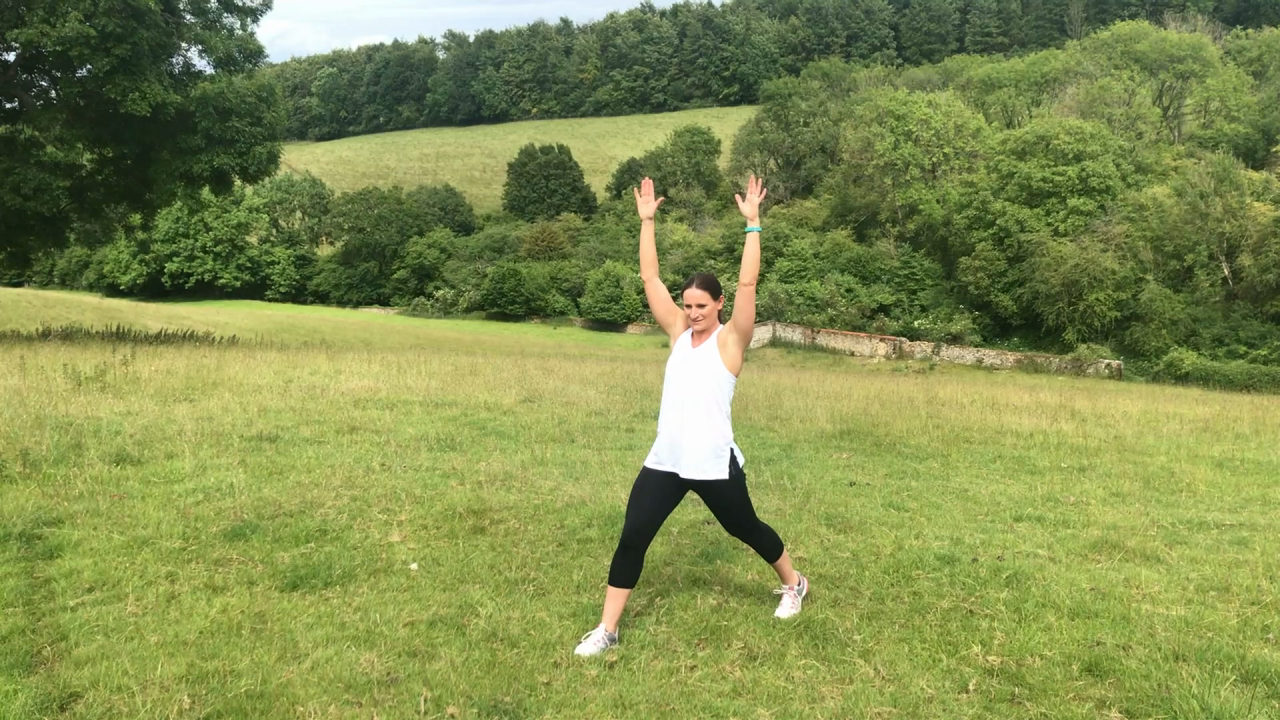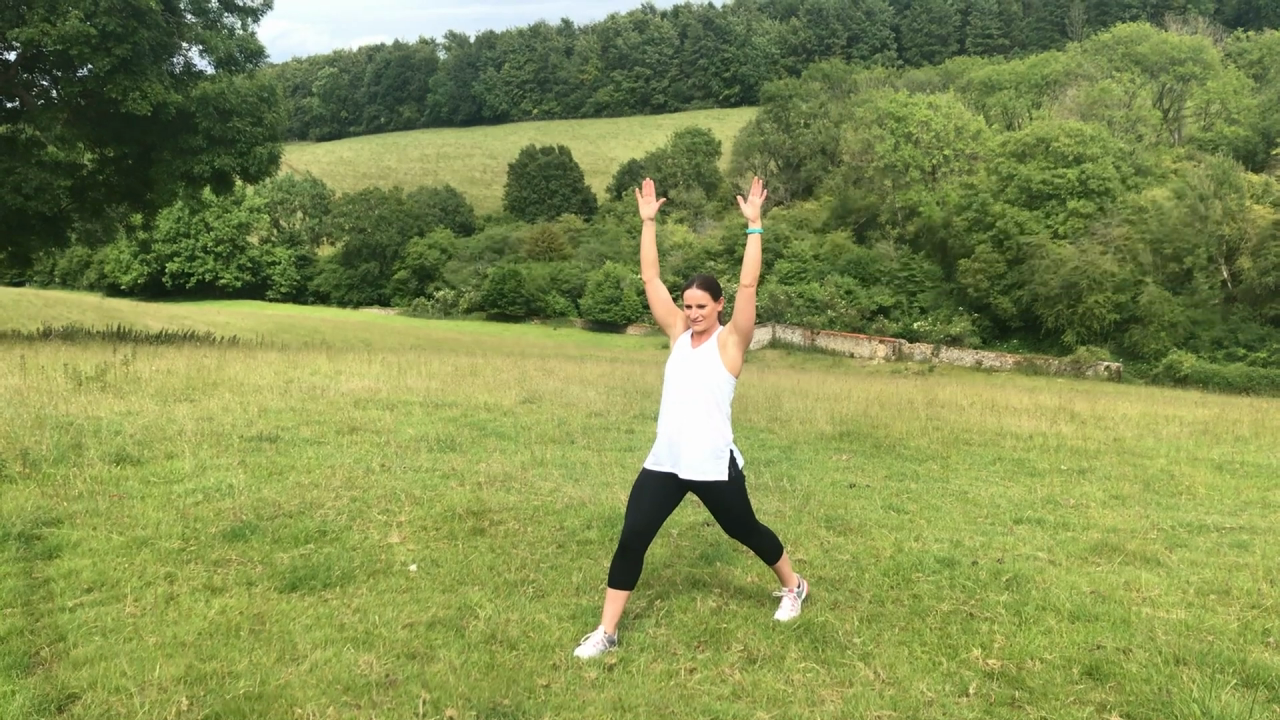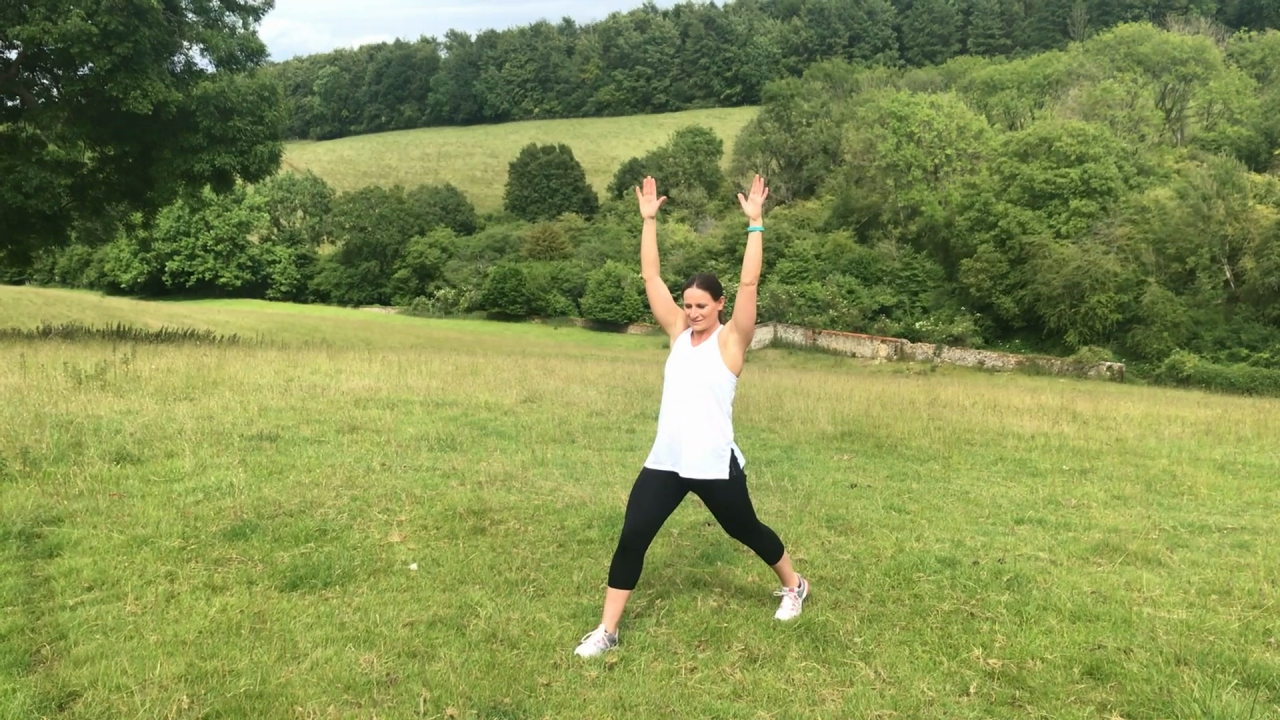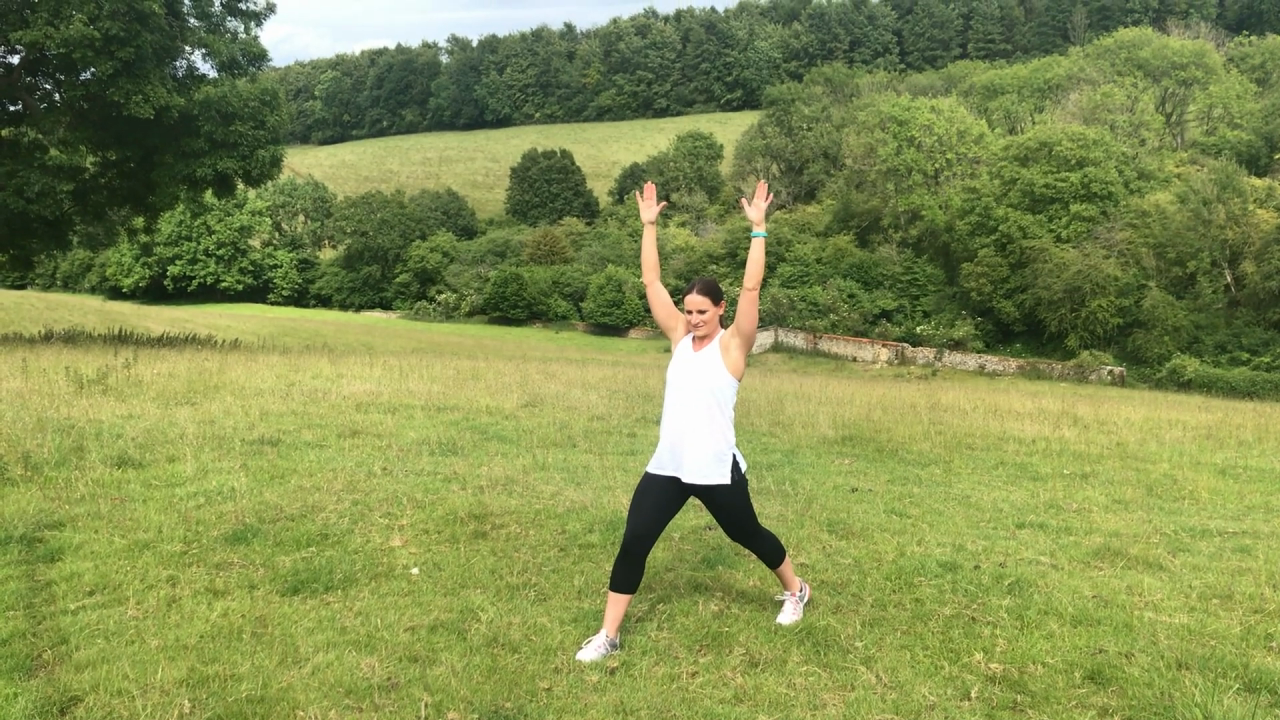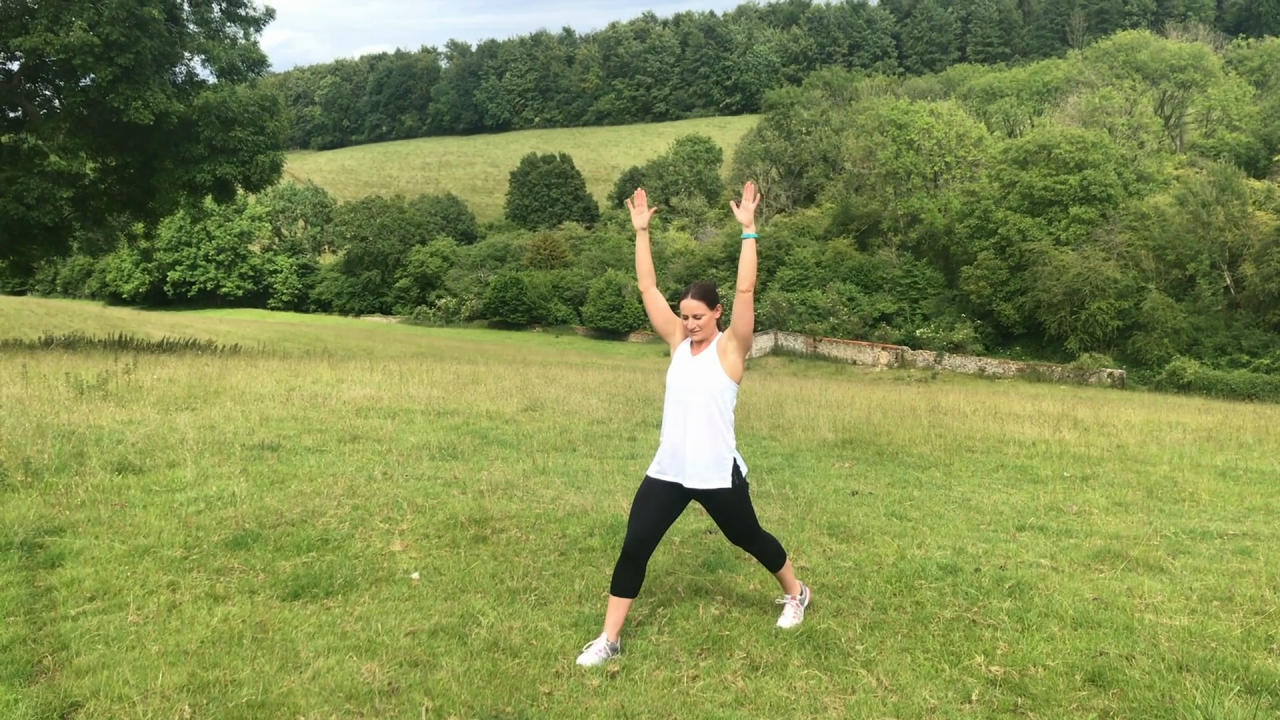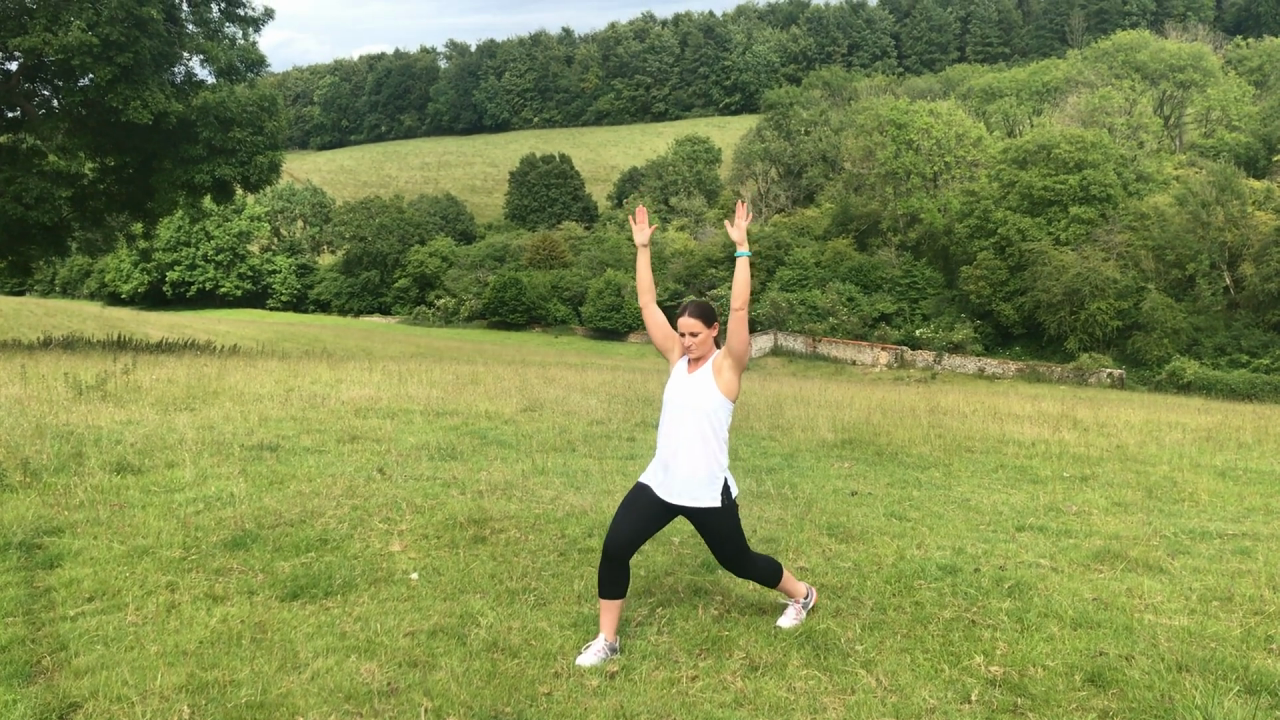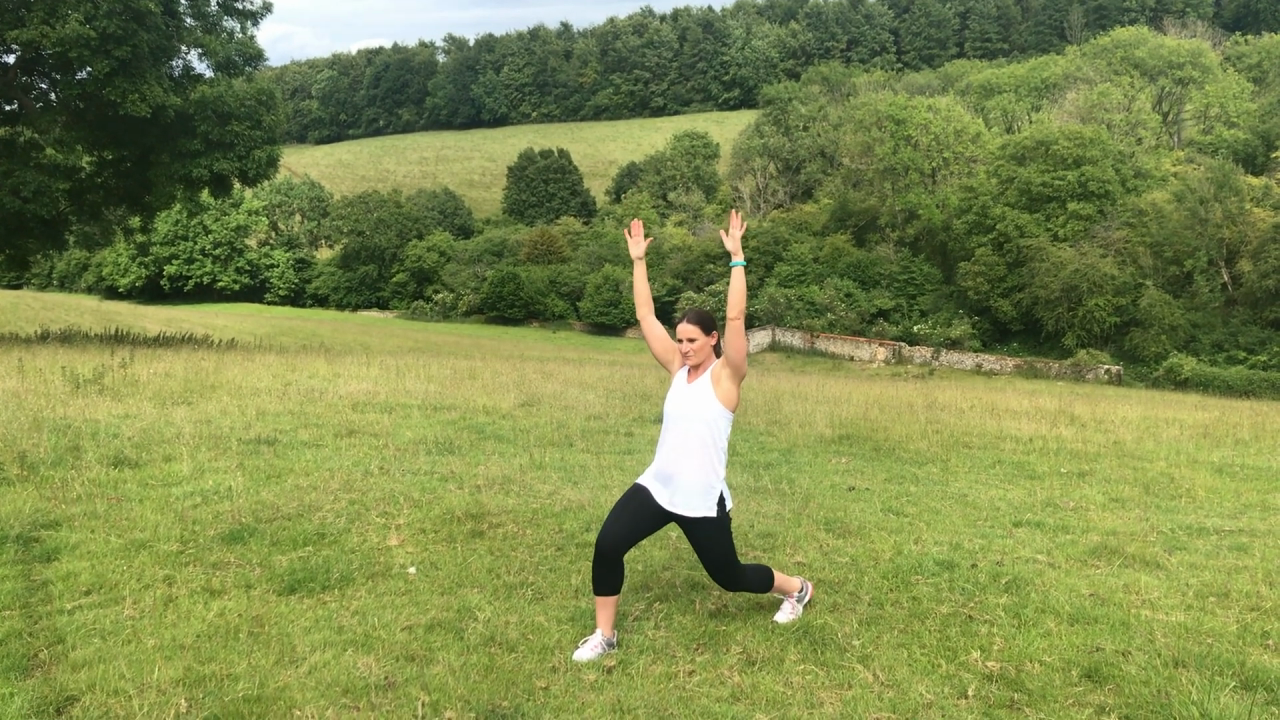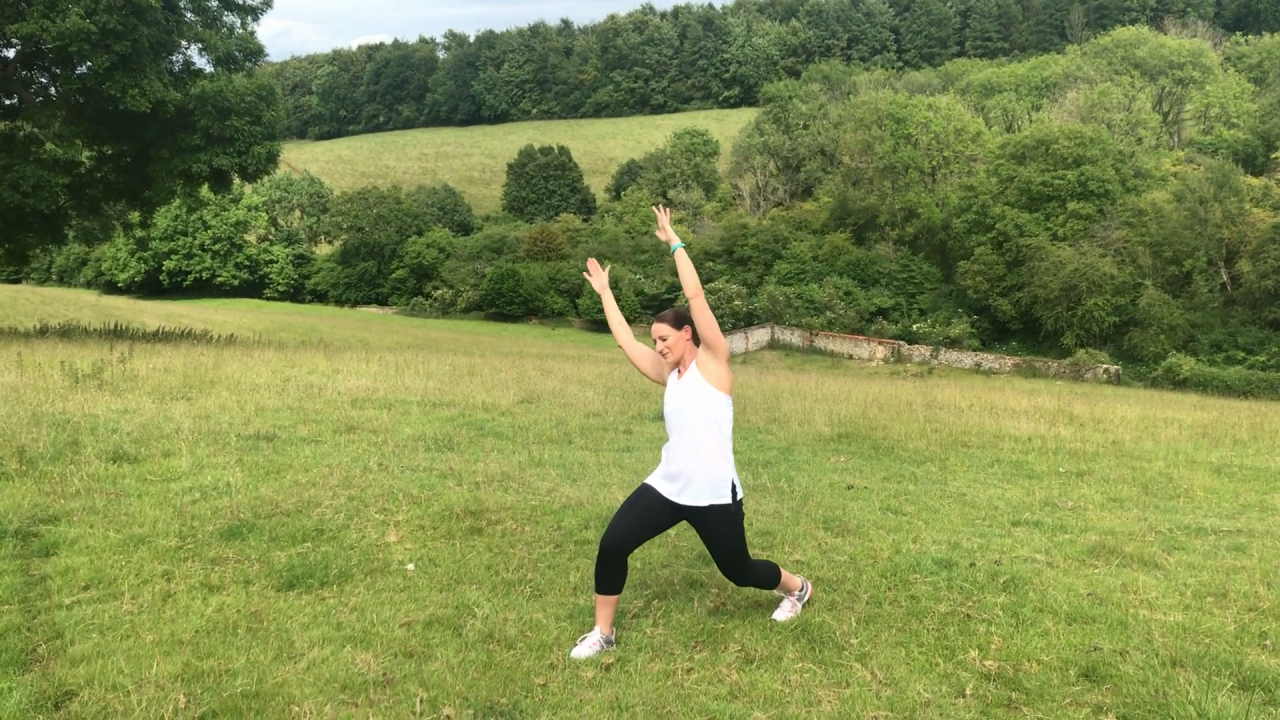
dt=0.5s
person 1, frame 1
left shoulder: (730, 340)
right shoulder: (677, 332)
left elbow: (747, 283)
right elbow: (650, 277)
left wrist: (752, 223)
right wrist: (647, 221)
left hip: (714, 464)
right hip: (665, 461)
left knee: (747, 529)
right knee: (632, 538)
left ankle: (793, 583)
right ankle: (606, 630)
person 1, frame 2
left shoulder: (730, 341)
right shoulder: (678, 332)
left elbow: (748, 285)
right elbow: (650, 278)
left wrist: (753, 225)
right wrist: (648, 221)
left hip: (713, 466)
right hip: (665, 462)
left knee: (746, 531)
right knee: (631, 540)
left ankle: (793, 586)
right ankle: (606, 632)
person 1, frame 3
left shoulder: (731, 340)
right shoulder: (678, 332)
left elbow: (749, 283)
right elbow: (651, 277)
left wrist: (755, 222)
right wrist: (648, 220)
left hip: (715, 465)
right hip: (665, 461)
left knee: (747, 531)
right knee: (631, 539)
left ankle: (794, 585)
right ankle: (606, 631)
person 1, frame 4
left shoulder: (732, 344)
right shoulder: (680, 336)
left elbow: (751, 288)
right elbow: (651, 281)
left wrist: (758, 228)
right wrist: (649, 225)
left hip: (716, 469)
right hip: (667, 466)
left knee: (749, 535)
right knee: (633, 544)
left ankle: (795, 590)
right ankle: (608, 635)
person 1, frame 5
left shoulder: (730, 348)
right shoulder: (678, 341)
left elbow: (745, 290)
right elbow: (647, 287)
left wrist: (748, 230)
right wrist: (641, 231)
left hip: (717, 473)
right hip: (668, 470)
left knee: (750, 539)
right knee: (634, 548)
left ankle: (796, 593)
right ankle: (608, 640)
person 1, frame 6
left shoulder: (726, 366)
right shoulder: (677, 357)
left elbow: (739, 307)
right elbow: (647, 303)
left wrist: (741, 248)
right wrist: (642, 247)
left hip: (707, 490)
right hip: (659, 483)
left knee: (738, 562)
right knee: (615, 548)
left ankle: (800, 594)
right ankle: (607, 639)
person 1, frame 7
left shoulder: (726, 375)
right shoulder: (678, 368)
left elbow: (735, 317)
right elbow: (645, 316)
left wrist: (736, 257)
right wrist: (639, 260)
left hip: (703, 500)
right hip: (658, 487)
left knee: (729, 576)
right knee: (607, 546)
left ankle: (797, 588)
right ankle: (604, 634)
person 1, frame 8
left shoulder: (712, 362)
right shoulder: (669, 373)
left elbow: (695, 298)
right elbow: (626, 339)
left wrist: (674, 242)
right wrist: (605, 291)
left hip: (714, 494)
right hip: (667, 487)
left knee: (739, 570)
right knee: (612, 545)
left ankle: (797, 587)
right ankle: (602, 633)
